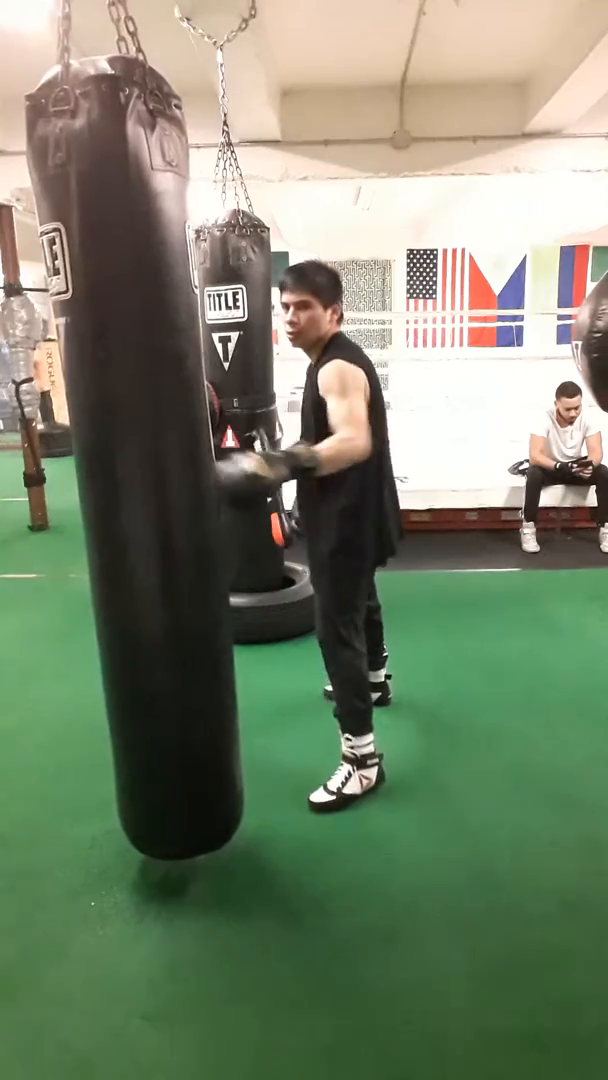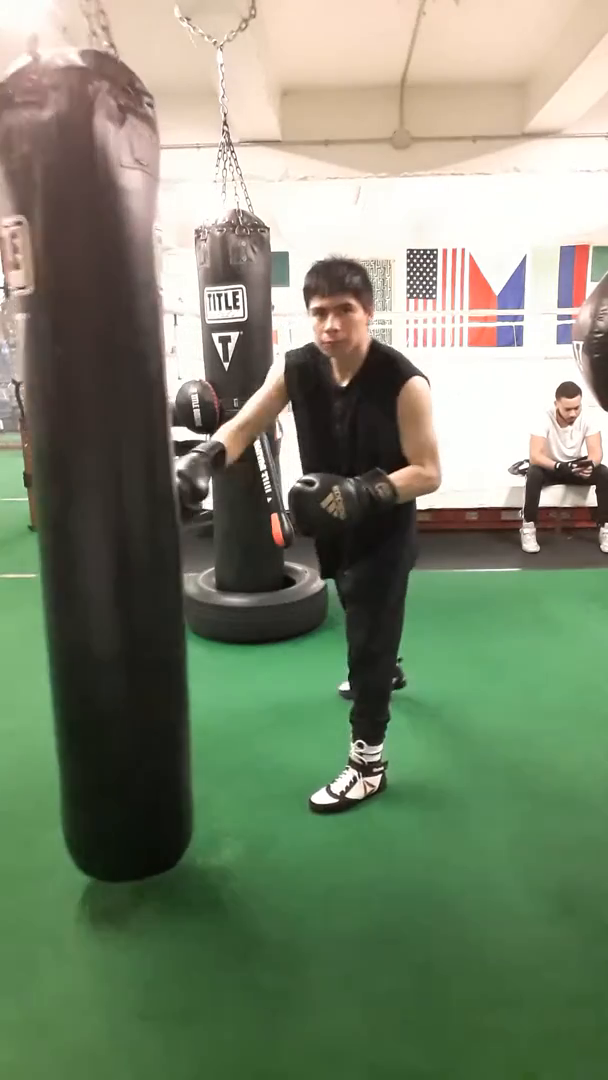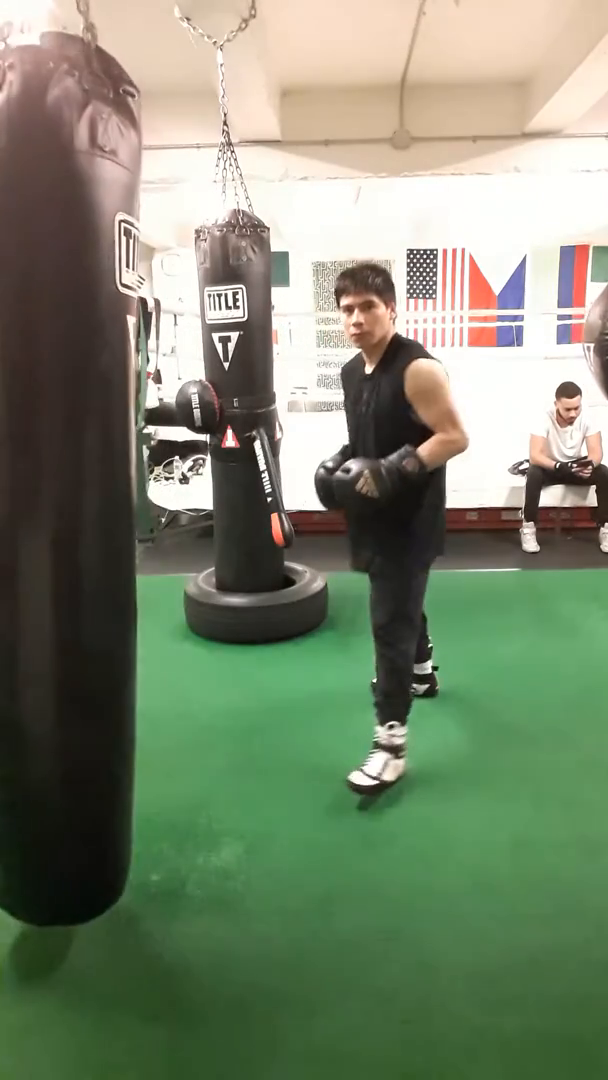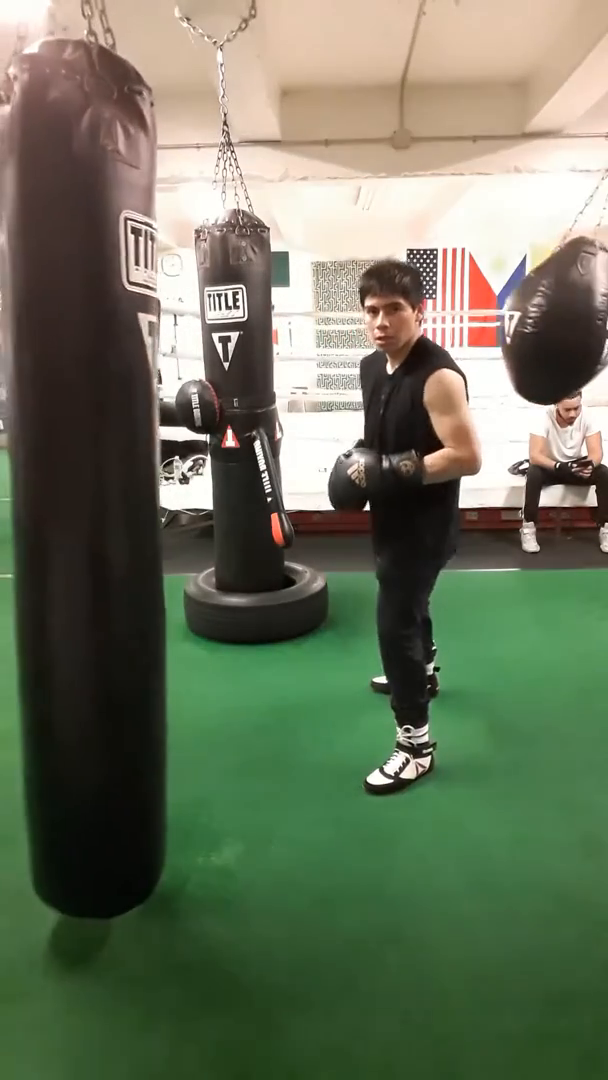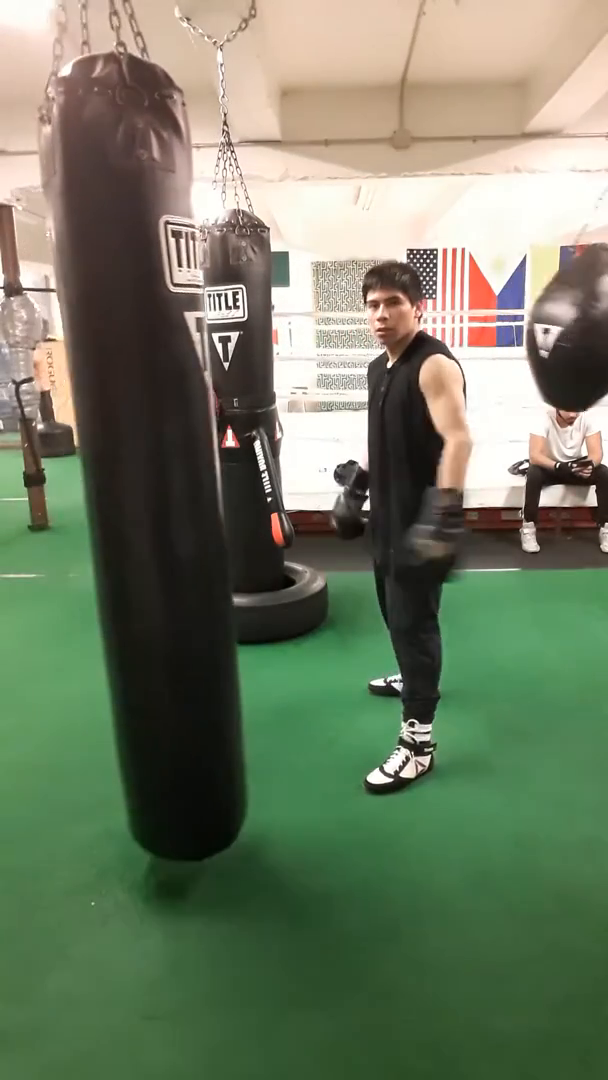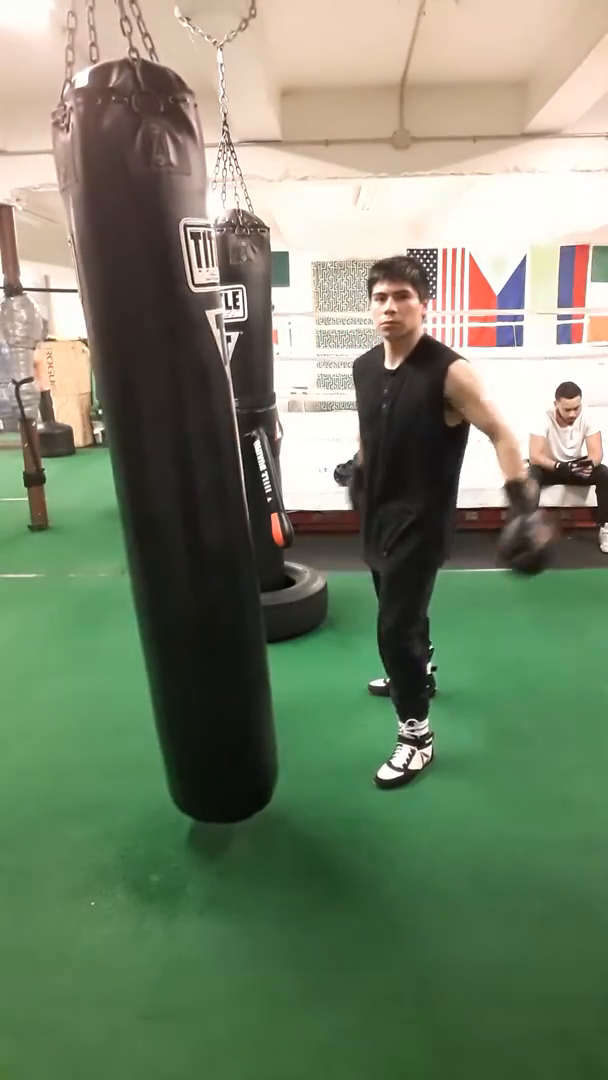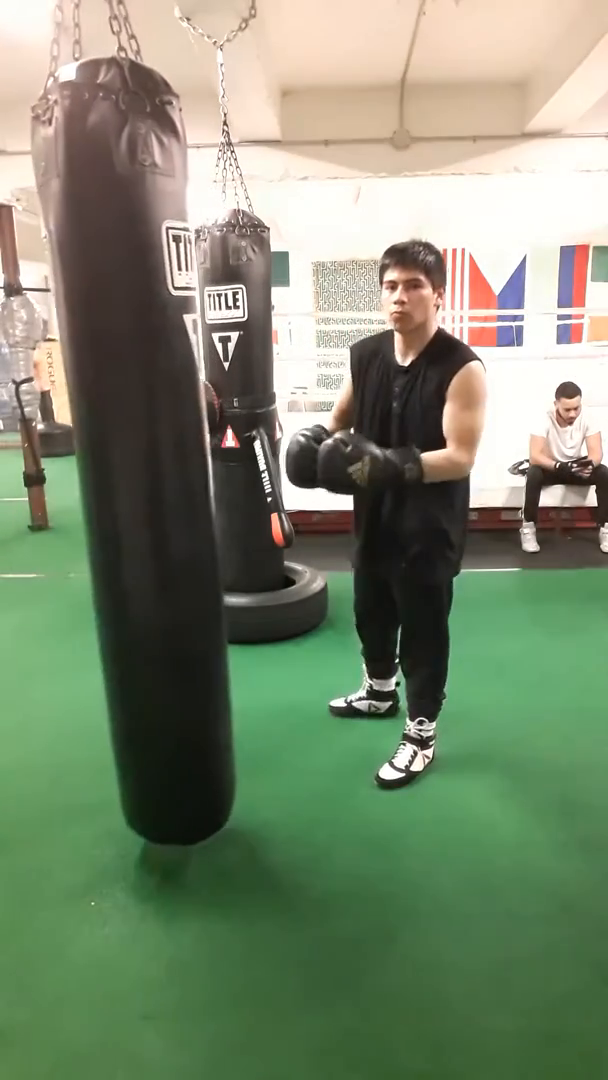
dt=0.5s
person 1, frame 1
left shoulder: (341, 367)
right shoulder: (325, 363)
left elbow: (355, 442)
left wrist: (281, 464)
right wrist: (289, 463)
left hip: (351, 519)
right hip: (346, 514)
left knee: (335, 628)
right knee: (359, 604)
left ankle: (362, 758)
right ankle: (373, 678)
person 1, frame 2
left shoulder: (404, 384)
right shoulder: (298, 368)
left elbow: (427, 473)
right elbow: (243, 426)
left wrist: (361, 495)
right wrist: (198, 464)
left hip: (384, 535)
right hip: (336, 530)
left knee: (368, 640)
right knee: (364, 623)
left ankle: (367, 765)
right ankle: (385, 670)
person 1, frame 3
left shoulder: (416, 367)
right shoulder: (352, 372)
left elbow: (455, 437)
left wrist: (393, 470)
right wrist: (342, 464)
left hip: (409, 517)
right hip: (376, 514)
left knee: (390, 618)
right knee: (402, 600)
left ankle: (392, 742)
right ankle: (421, 669)
person 1, frame 4
left shoulder: (438, 376)
right shoulder: (372, 367)
left elbow: (467, 457)
left wrist: (390, 470)
right wrist: (358, 461)
left hip: (421, 523)
right hip: (392, 518)
left knee: (395, 624)
right knee: (407, 605)
left ankle: (416, 744)
right ankle: (422, 671)
person 1, frame 5
left shoulder: (434, 363)
right shoulder: (382, 367)
left elbow: (459, 442)
left wrist: (439, 519)
right wrist: (354, 489)
left hip: (421, 521)
right hip: (389, 516)
left knee: (413, 621)
right knee: (394, 609)
left ankle: (417, 742)
right ankle: (415, 678)
person 1, frame 6
left shoulder: (449, 371)
right shoulder: (364, 367)
left elbow: (501, 434)
left wrist: (525, 507)
right wrist: (360, 482)
left hip: (421, 521)
right hip: (380, 515)
left knee: (394, 627)
right knee: (403, 613)
left ankle: (416, 735)
right ankle: (418, 673)
person 1, frame 7
left shoulder: (461, 369)
right shoulder: (365, 355)
left elbow: (460, 457)
right elbow: (342, 418)
left wrist: (387, 465)
right wrist: (318, 441)
left hip: (429, 530)
right hip: (373, 519)
left knee: (423, 631)
right knee: (371, 616)
left ankle: (421, 737)
right ankle: (379, 692)
